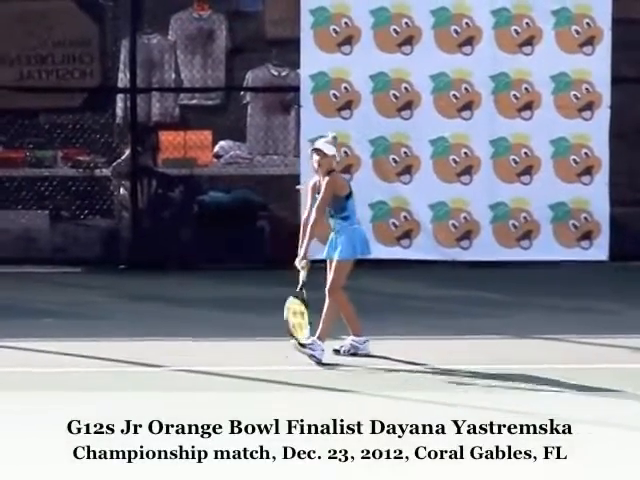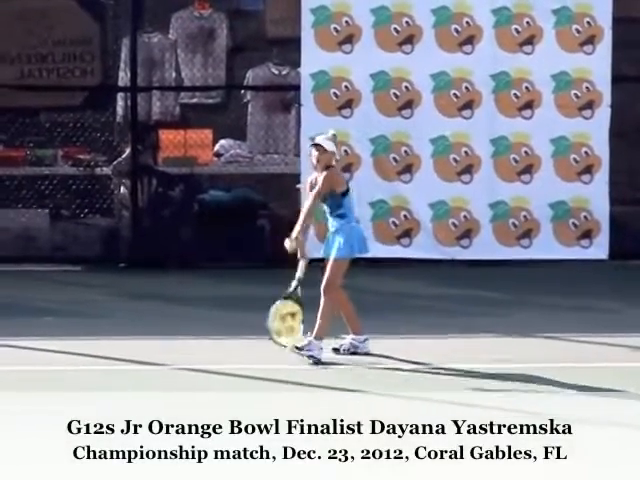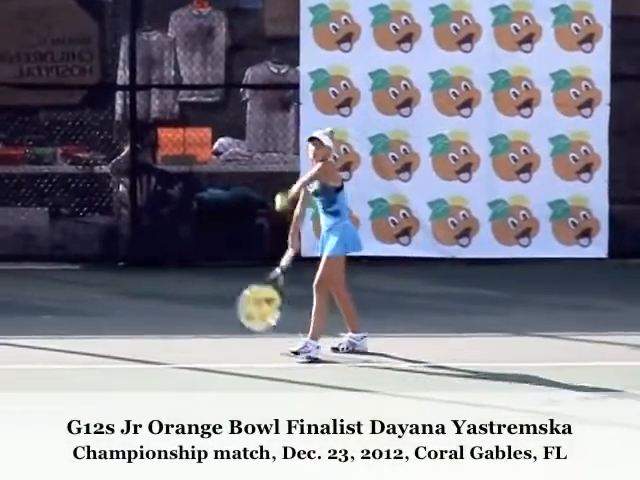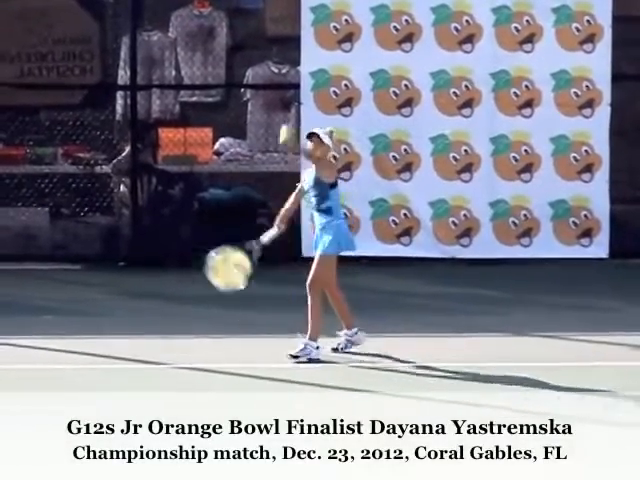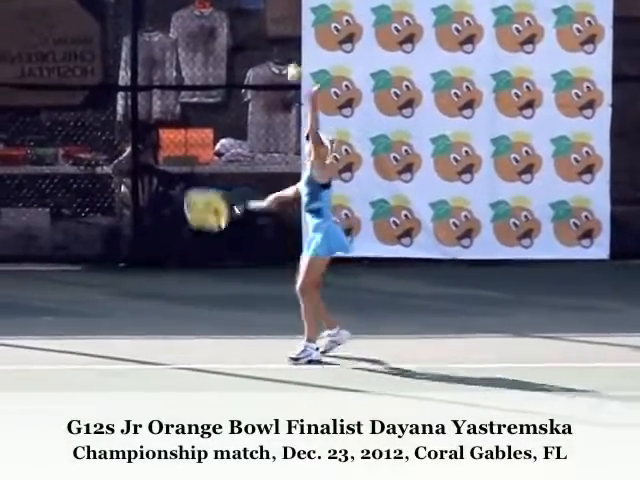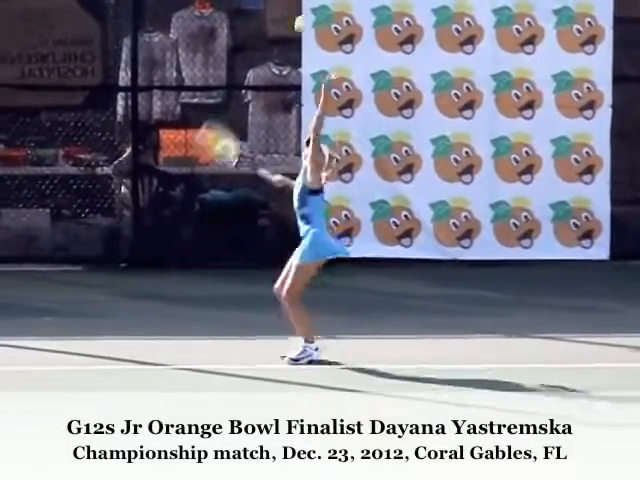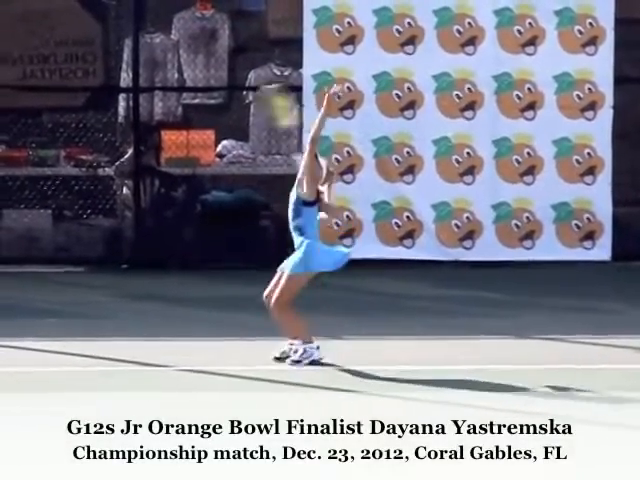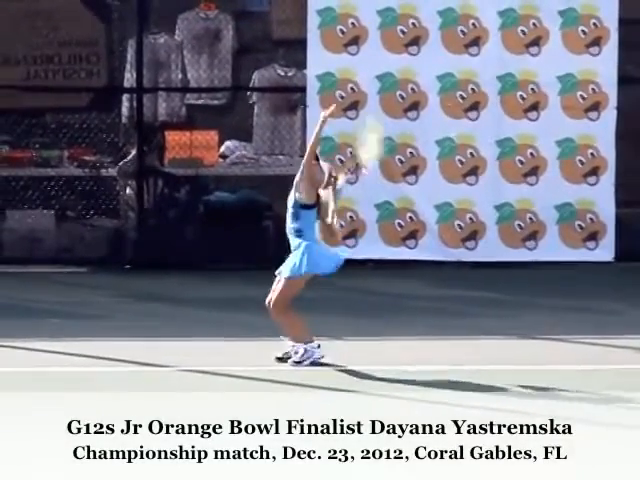
dt=0.1s
person 1, frame 1
left shoulder: (333, 180)
right shoulder: (314, 184)
left elbow: (317, 217)
right elbow: (307, 218)
left wrist: (304, 250)
right wrist: (303, 253)
left hip: (349, 236)
right hip: (338, 237)
left knee: (332, 289)
right knee: (337, 290)
left ankle: (317, 343)
right ankle: (359, 339)
person 1, frame 2
left shoulder: (330, 175)
right shoulder: (312, 180)
left elbow: (310, 208)
right elbow: (306, 213)
left wrist: (295, 235)
right wrist: (300, 245)
left hip: (346, 234)
right hip: (335, 234)
left knee: (328, 288)
right knee: (335, 289)
left ankle: (315, 343)
right ankle: (358, 338)
person 1, frame 3
left shoulder: (326, 169)
right shoulder: (311, 175)
left elbow: (303, 183)
right elbow: (300, 208)
left wrist: (291, 194)
right wrist: (293, 235)
left hip: (338, 232)
right hip: (329, 232)
left knee: (320, 285)
right knee: (337, 287)
left ankle: (312, 344)
right ankle: (356, 336)
person 1, frame 4
left shoulder: (325, 165)
right shoulder: (310, 174)
left elbow: (307, 154)
right elbow: (296, 197)
right wrist: (282, 217)
left hip: (332, 231)
right hip: (322, 231)
left knee: (313, 285)
right knee: (329, 287)
left ankle: (311, 345)
right ankle: (352, 332)
person 1, frame 5
left shoulder: (320, 166)
right shoulder: (309, 171)
left elbow: (315, 135)
right elbow: (297, 190)
left wrist: (313, 106)
right wrist: (276, 197)
left hip: (323, 234)
right hip: (315, 235)
left knee: (304, 289)
right knee: (308, 289)
left ankle: (311, 347)
right ankle: (334, 331)
person 1, frame 6
left shoulder: (313, 176)
right shoulder: (307, 180)
left elbow: (316, 134)
left wrist: (322, 105)
right wrist: (279, 179)
left hip: (313, 243)
right hip: (309, 242)
left knee: (290, 295)
right knee: (281, 290)
left ankle: (309, 347)
right ankle: (305, 339)
person 1, frame 7
left shoulder: (308, 187)
right shoulder: (317, 194)
left elbow: (312, 146)
left wrist: (324, 111)
left hip: (306, 252)
right hip: (303, 251)
left knee: (278, 305)
right knee: (270, 299)
left ankle: (309, 347)
right ankle: (297, 342)
person 1, frame 8
left shoulder: (305, 190)
right shoulder: (314, 197)
left elbow: (310, 154)
left wrist: (323, 121)
left hip: (305, 254)
right hip: (300, 254)
left knee: (278, 307)
right knee: (273, 303)
left ankle: (310, 347)
right ankle: (298, 344)
